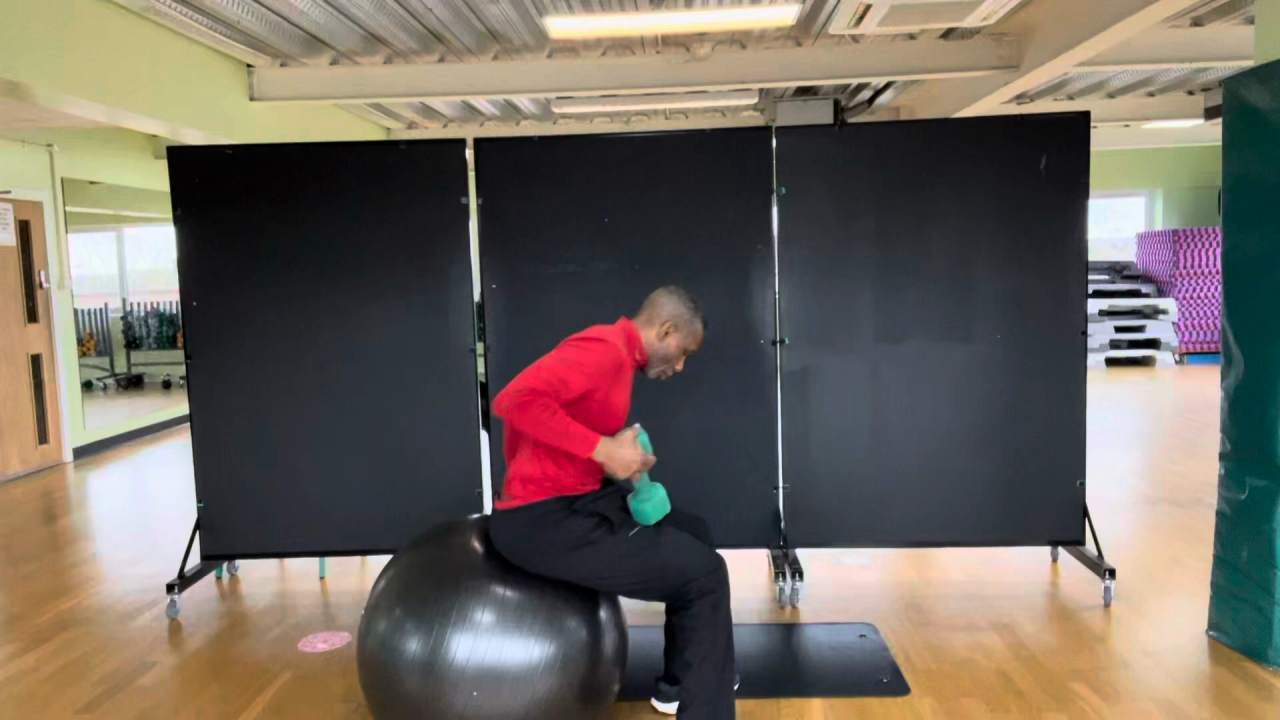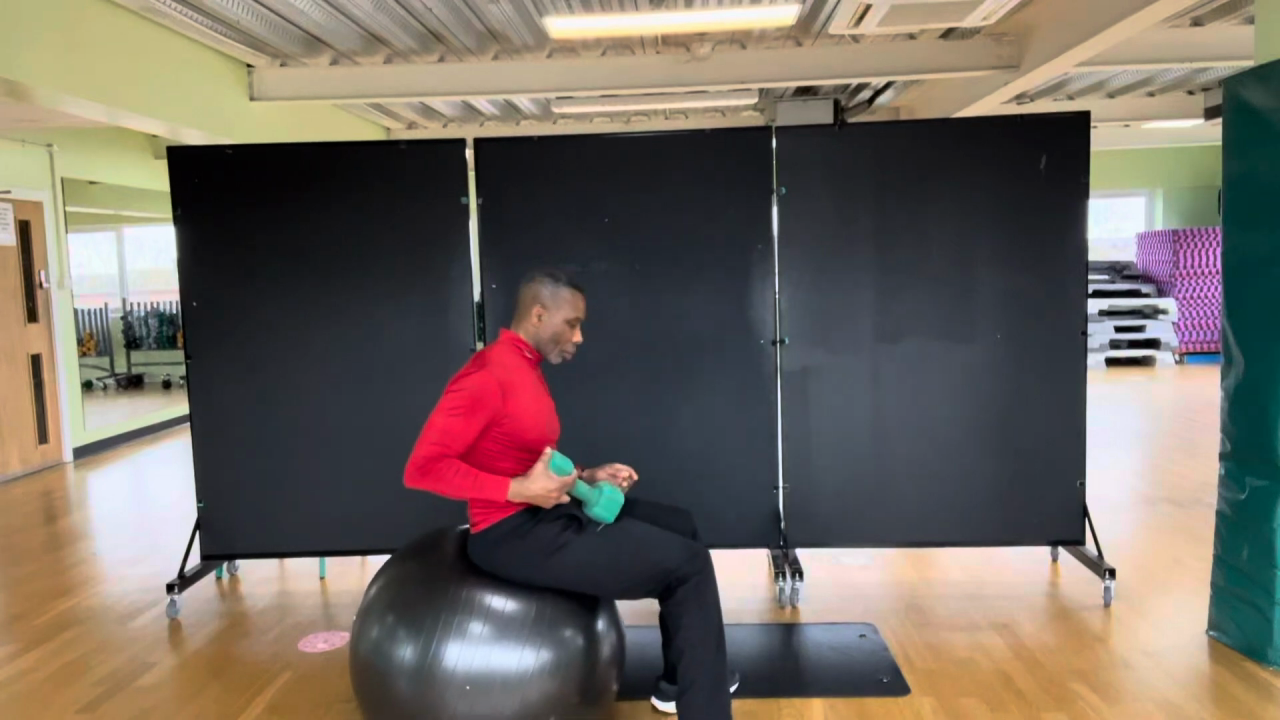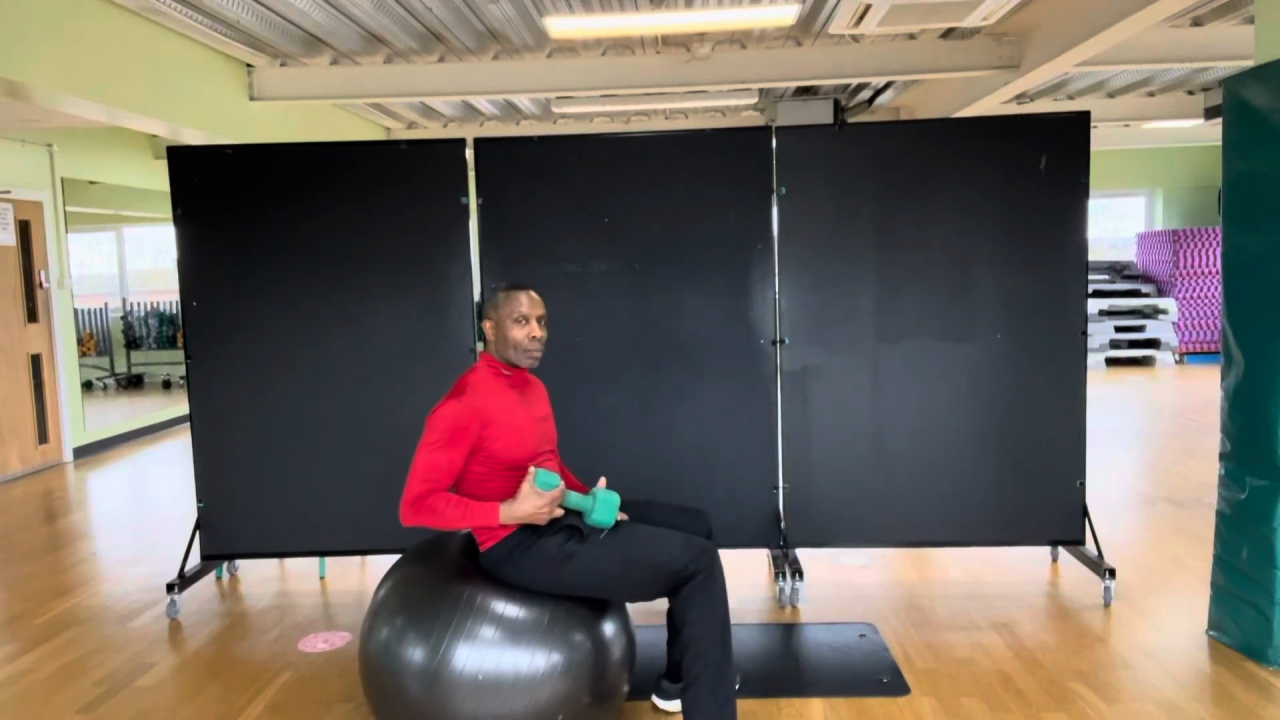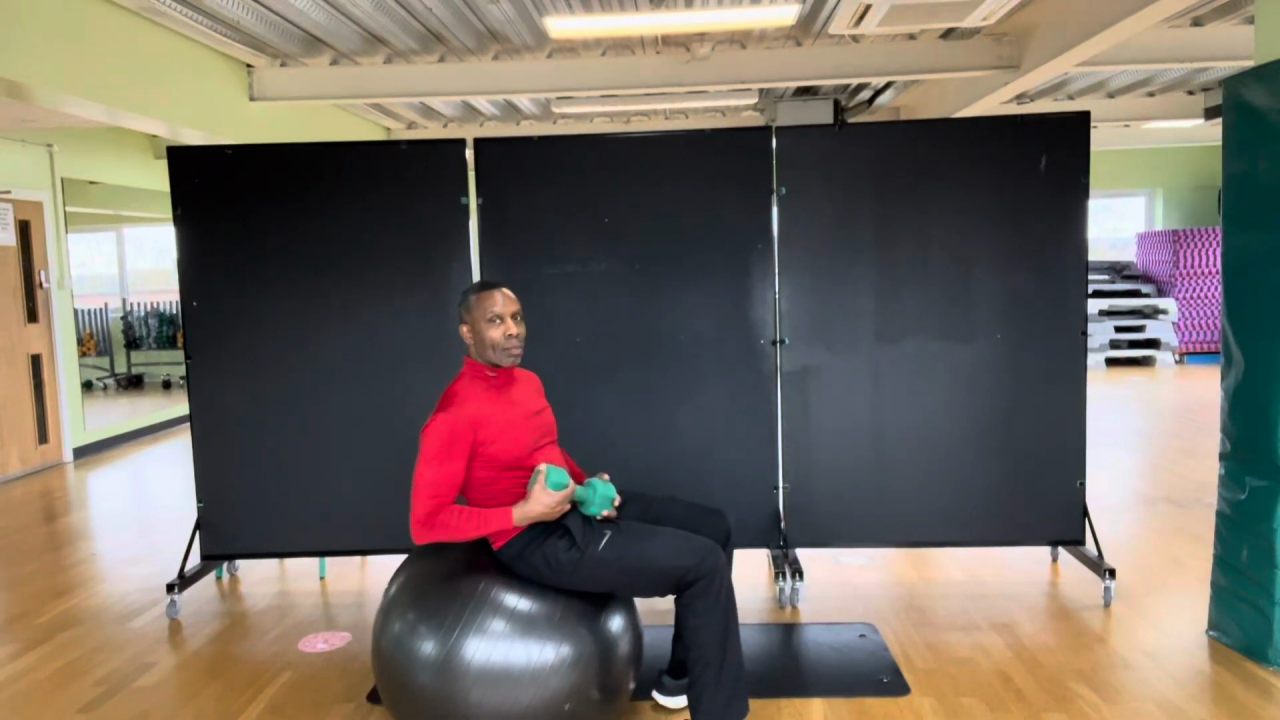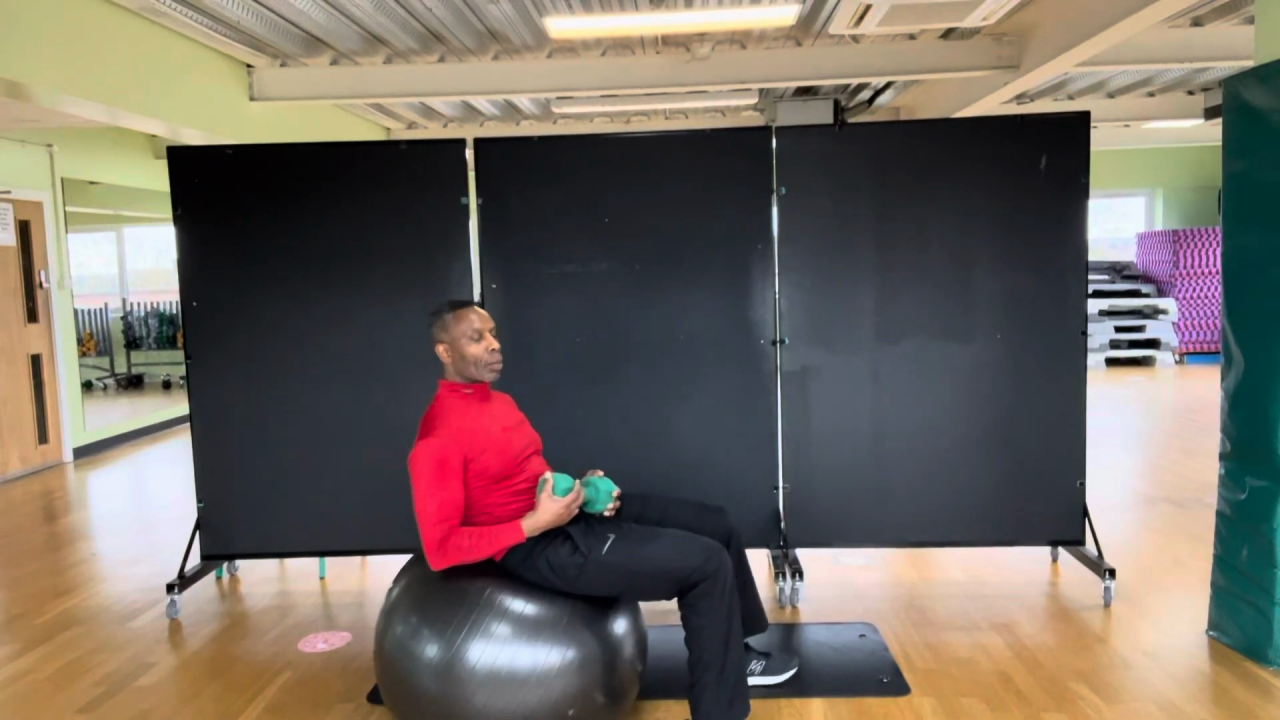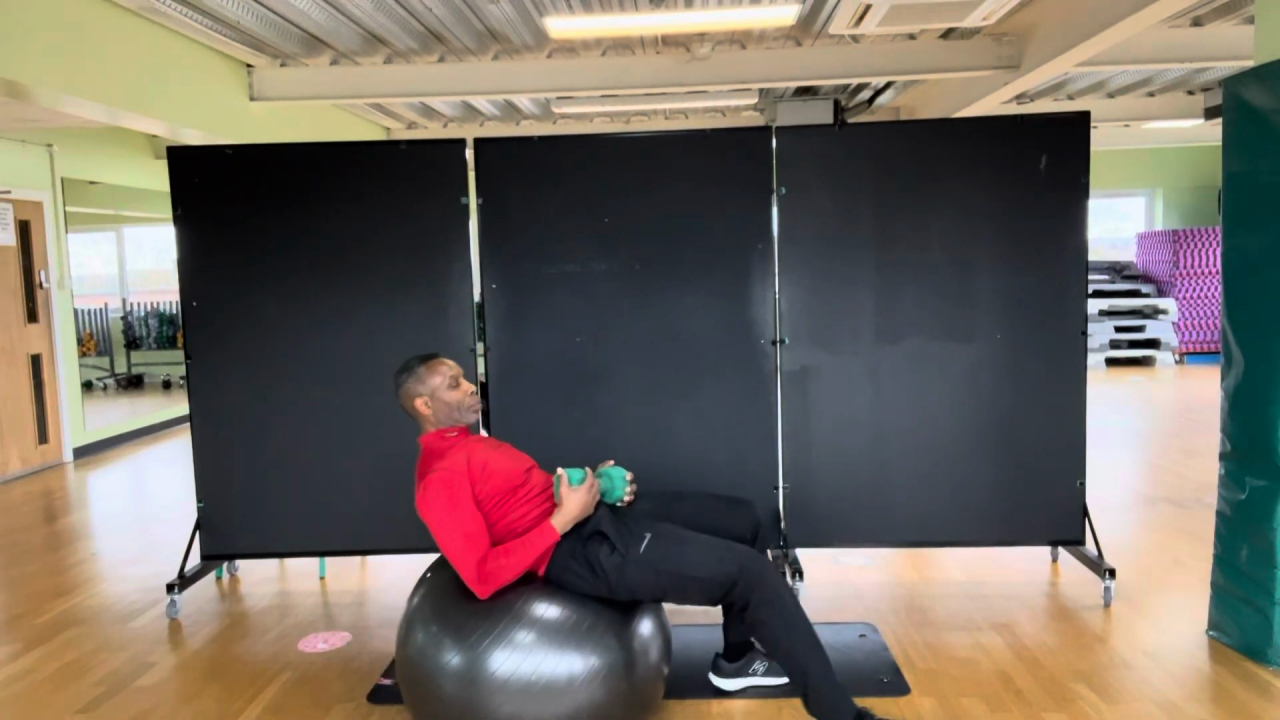
dt=0.5s
person 1, frame 1
left shoulder: (615, 356)
right shoulder: (601, 352)
right elbow: (515, 401)
right wrist: (604, 451)
left hip: (573, 504)
right hip: (542, 524)
left knee: (694, 534)
right knee: (707, 573)
left ankle: (678, 681)
person 1, frame 2
left shoulder: (525, 369)
right shoulder: (488, 376)
right elbow: (422, 467)
left wrist: (586, 477)
right wrist: (519, 490)
left hip: (545, 514)
right hip: (514, 536)
left knee: (678, 525)
right knee: (689, 564)
left ankle: (680, 680)
person 1, frame 3
left shoulder: (532, 387)
right shoulder: (464, 406)
right elbow: (416, 505)
left wrist: (589, 499)
right wrist: (512, 511)
left hip: (563, 517)
right hip: (525, 546)
left knee: (695, 527)
right knee: (697, 560)
left ankle: (679, 678)
person 1, frame 4
left shoulder: (527, 382)
right shoulder: (455, 415)
right elbow: (426, 522)
left wrist: (588, 486)
right wrist: (525, 512)
left hip: (579, 510)
right hip: (539, 540)
left knee: (713, 527)
right knee: (703, 564)
left ankle: (681, 674)
person 1, frame 5
left shoulder: (498, 402)
right shoulder: (440, 438)
right elbow: (440, 549)
left wrist: (583, 487)
right wrist: (538, 522)
left hip: (576, 512)
right hip: (543, 547)
left knee: (713, 524)
right knee: (707, 563)
left ankle: (735, 652)
person 1, frame 6
left shoulder: (471, 447)
right shoulder: (440, 480)
right elbow: (483, 577)
left wrist: (594, 485)
right wrist: (566, 516)
left hip: (598, 520)
right hip: (586, 553)
left knee: (740, 516)
right knee: (748, 572)
left ankle: (736, 659)
